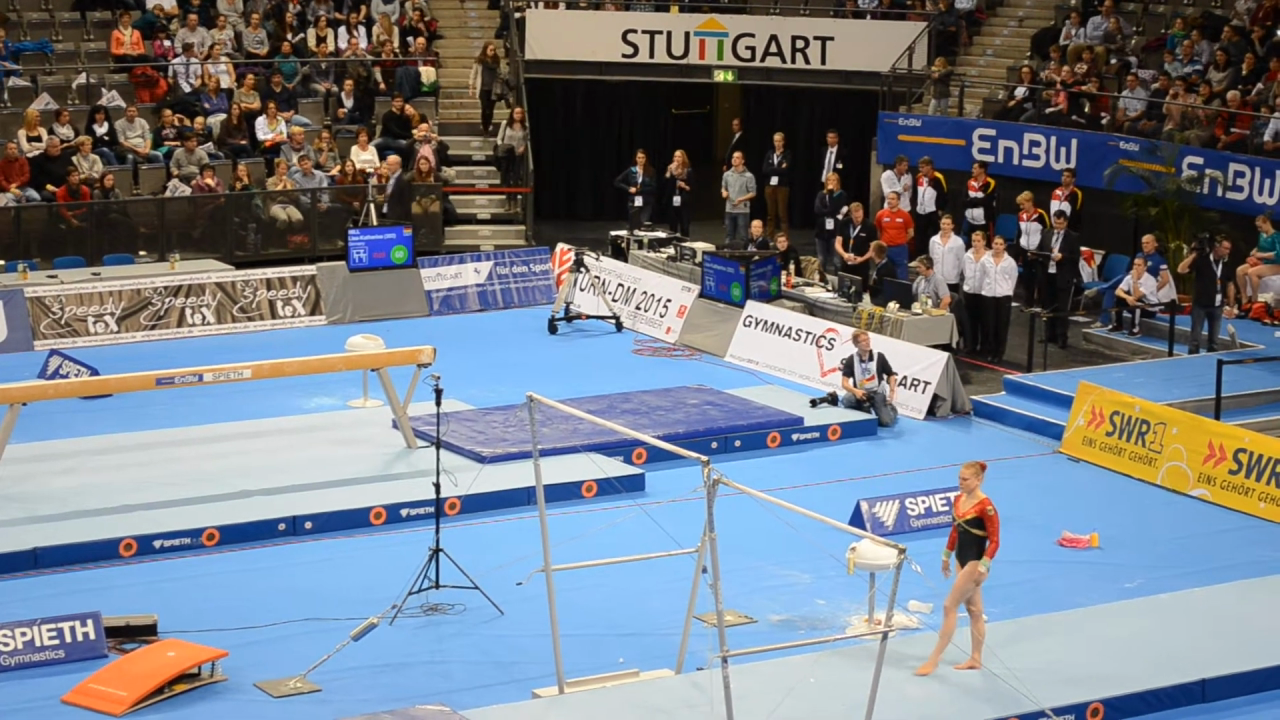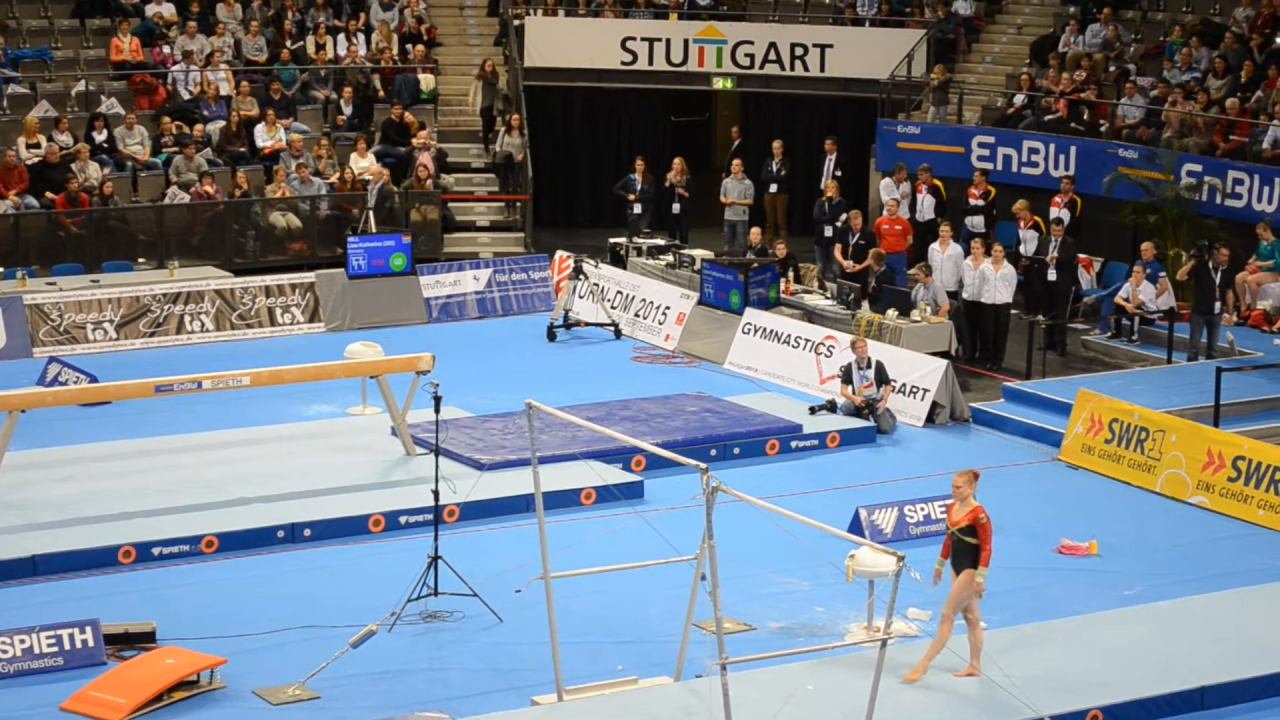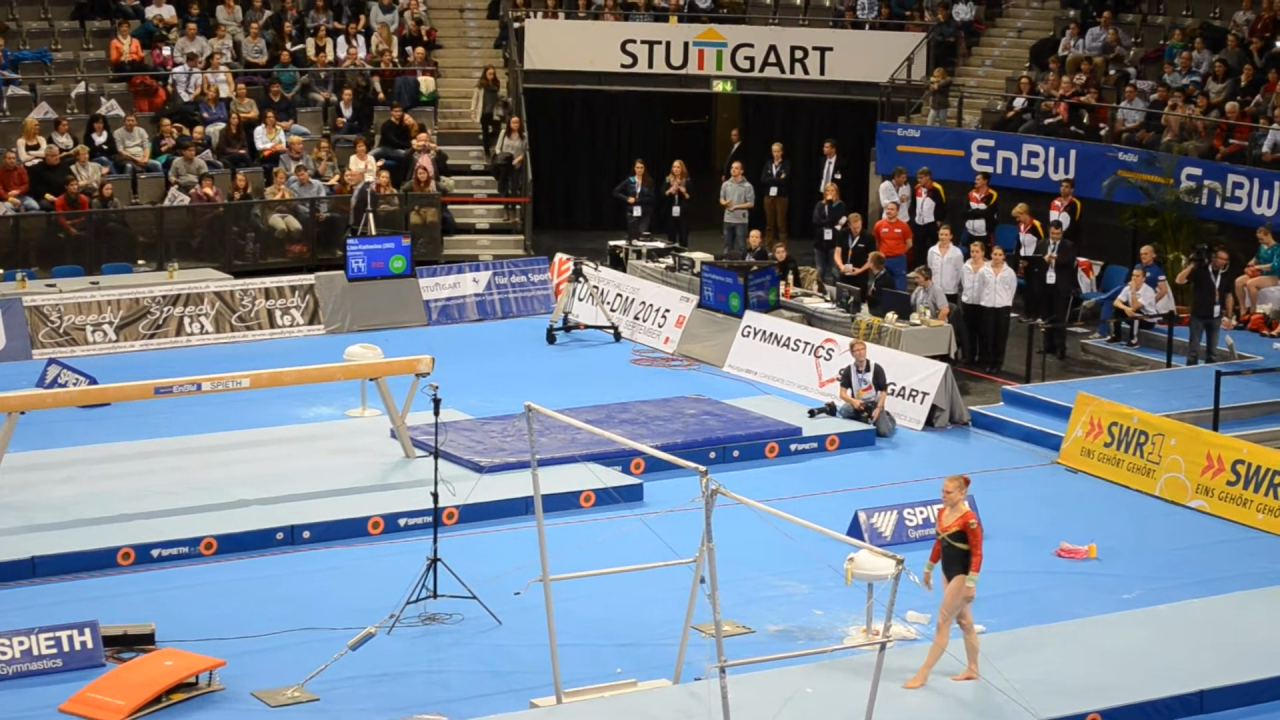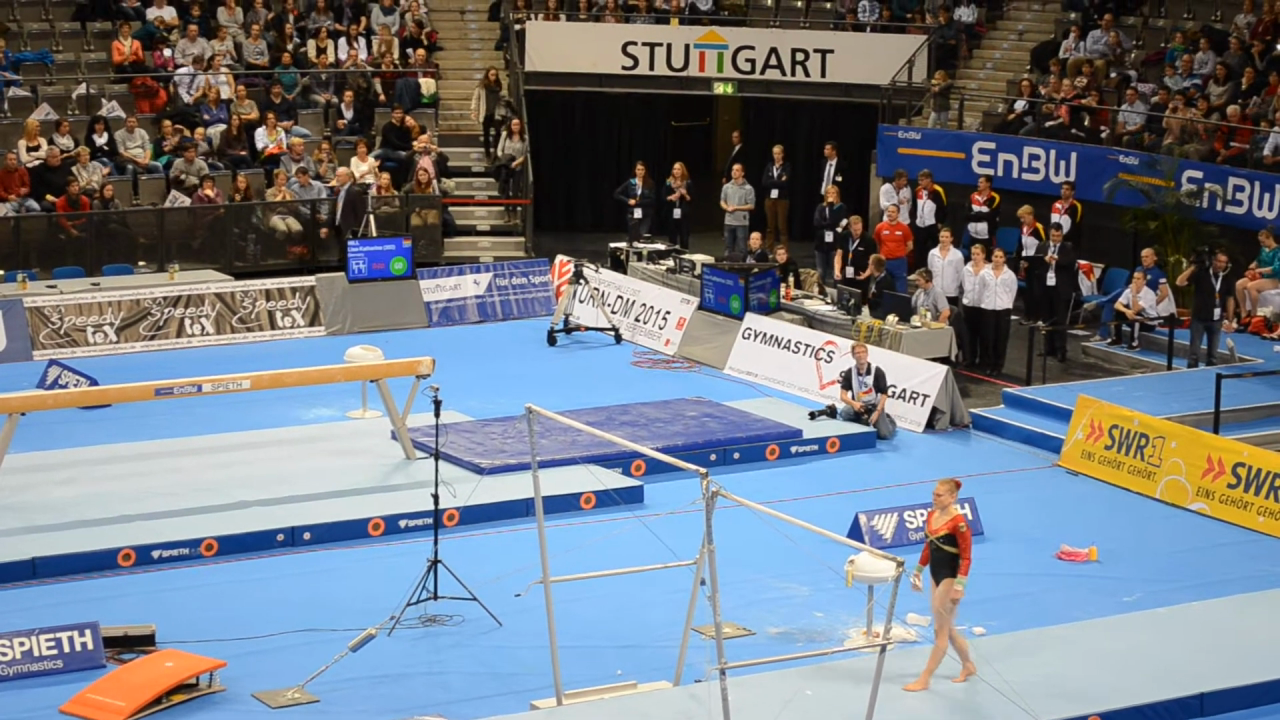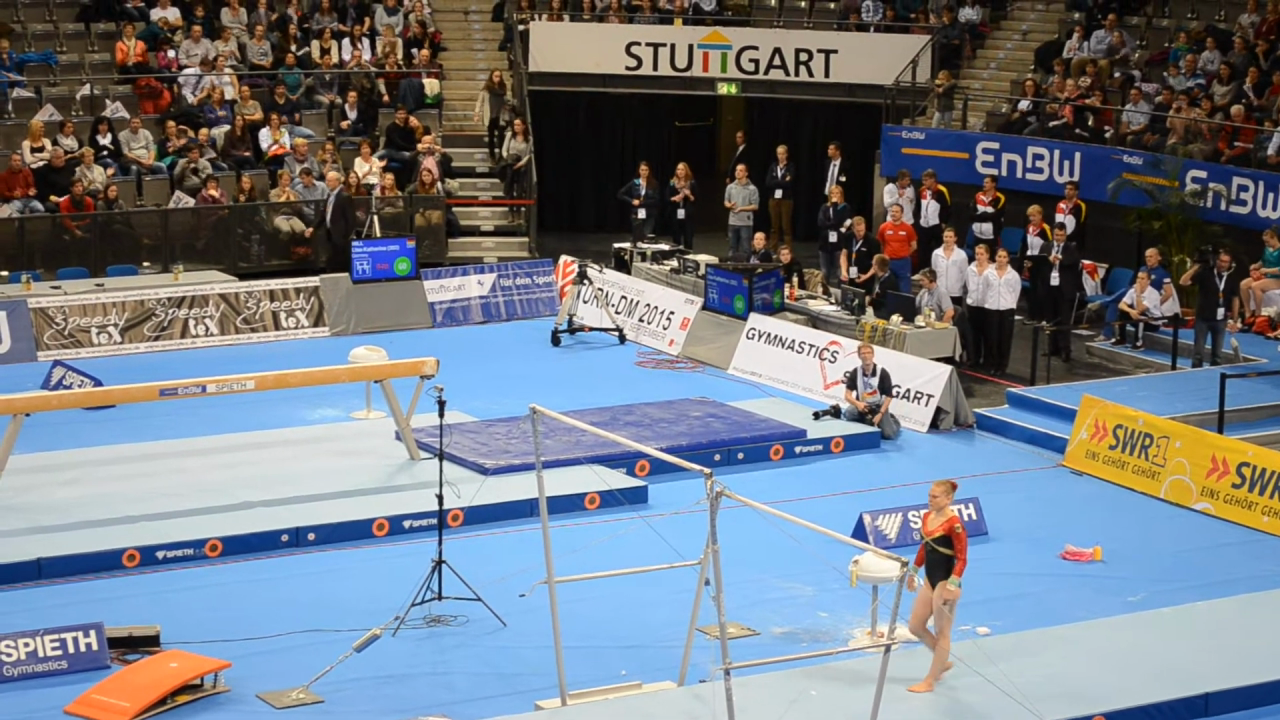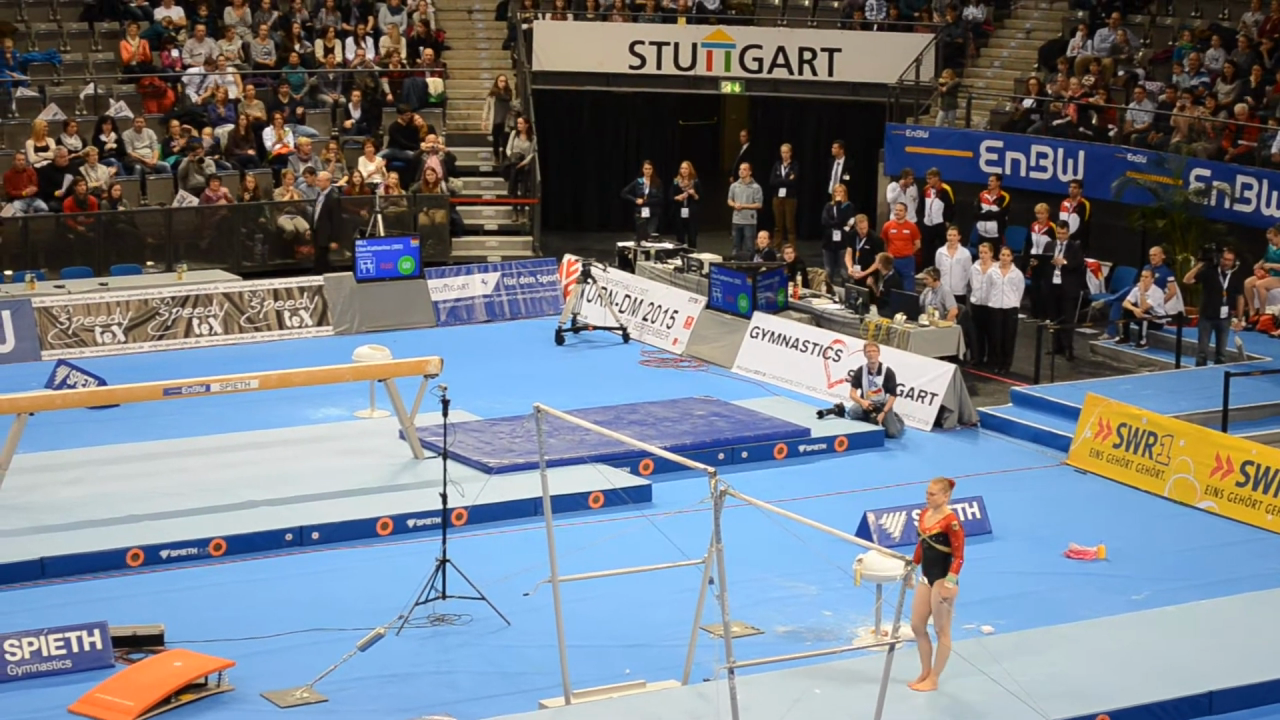
dt=0.2s
person 1, frame 1
left shoulder: (986, 506)
right shoulder: (958, 500)
left elbow: (994, 541)
left wrist: (982, 568)
right wrist: (947, 557)
left hip: (975, 563)
right hip: (961, 560)
left knee: (949, 607)
right knee: (973, 610)
left ankle: (934, 658)
right ankle: (975, 659)
person 1, frame 2
left shoulder: (978, 514)
right shoulder: (952, 508)
left elbow: (986, 548)
left wrist: (980, 578)
right wrist: (940, 565)
left hip: (970, 570)
right hip: (957, 568)
left knee: (946, 617)
right knee: (971, 618)
left ankle: (923, 665)
right ankle: (974, 666)
person 1, frame 3
left shoulder: (969, 519)
right shoulder: (942, 513)
left elbow: (977, 554)
left wrist: (971, 584)
right wrist: (929, 569)
left hip: (961, 576)
right hip: (947, 573)
left knee: (942, 625)
right knee: (965, 623)
left ankle: (922, 674)
right ankle: (972, 669)
person 1, frame 4
left shoulder: (959, 523)
right shoulder: (932, 515)
left elbow: (966, 558)
left wrist: (958, 586)
right wrist: (917, 572)
left hip: (950, 579)
right hip: (935, 577)
left knee: (940, 631)
right knee: (946, 628)
left ankle: (924, 679)
right ankle: (968, 666)
person 1, frame 5
left shoulder: (954, 524)
right shoulder: (927, 517)
left elbow: (961, 559)
left wrist: (951, 587)
right wrist: (913, 573)
left hip: (945, 581)
right hip: (929, 580)
left knee: (941, 633)
right knee: (915, 626)
left ankle: (930, 681)
right ankle: (943, 662)
person 1, frame 6
left shoulder: (951, 521)
right shoulder: (924, 514)
left elbow: (958, 557)
left wrist: (949, 584)
left hip: (942, 579)
right hip: (925, 577)
left knee: (941, 632)
right knee: (918, 627)
left ankle: (933, 680)
right ankle: (925, 674)
